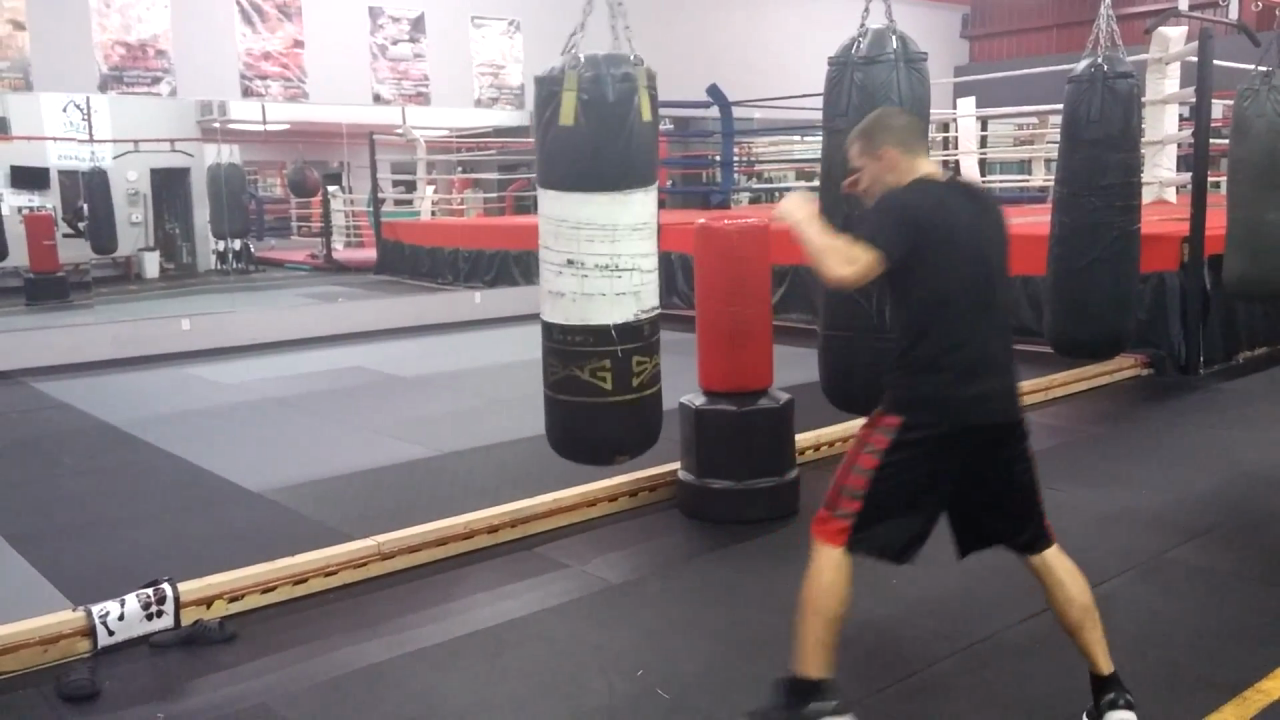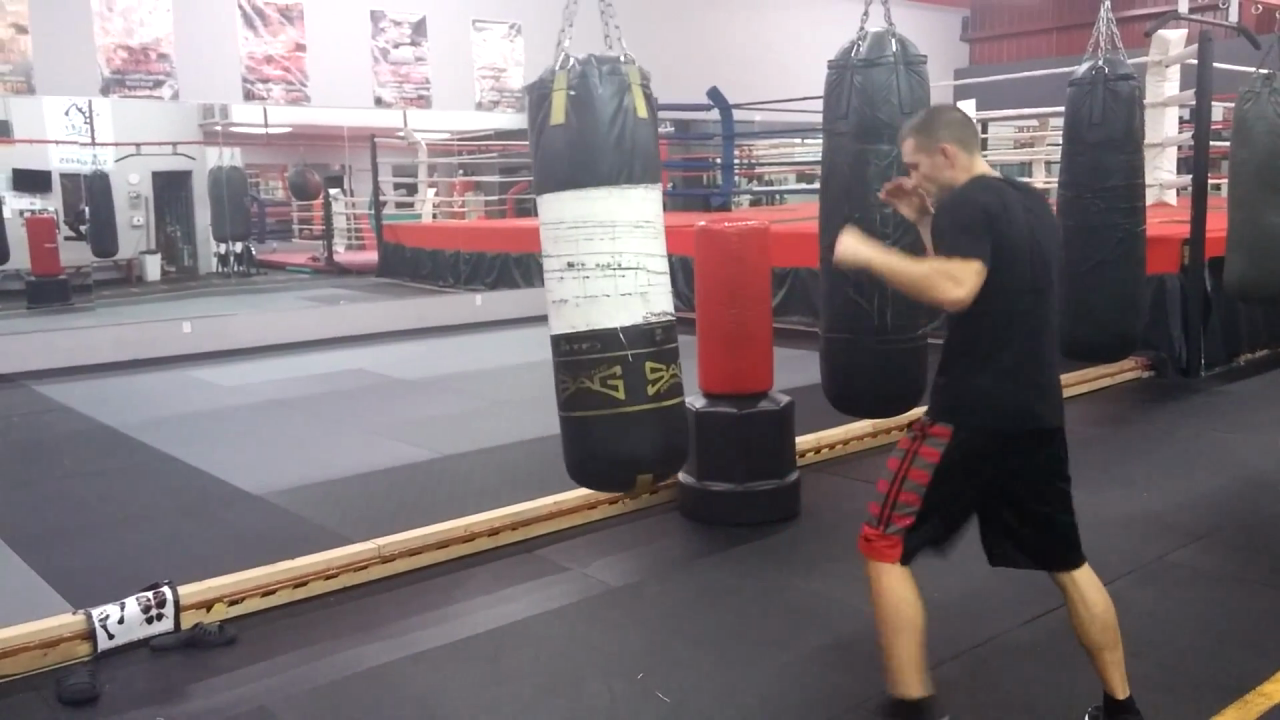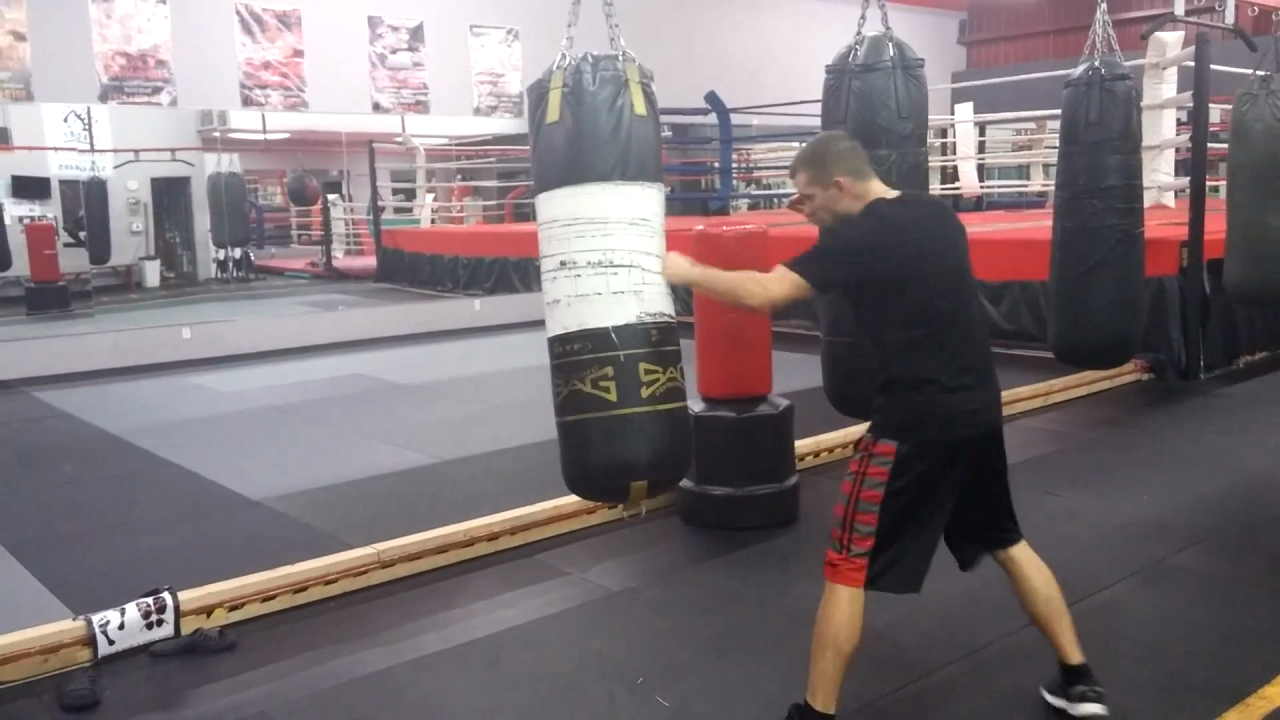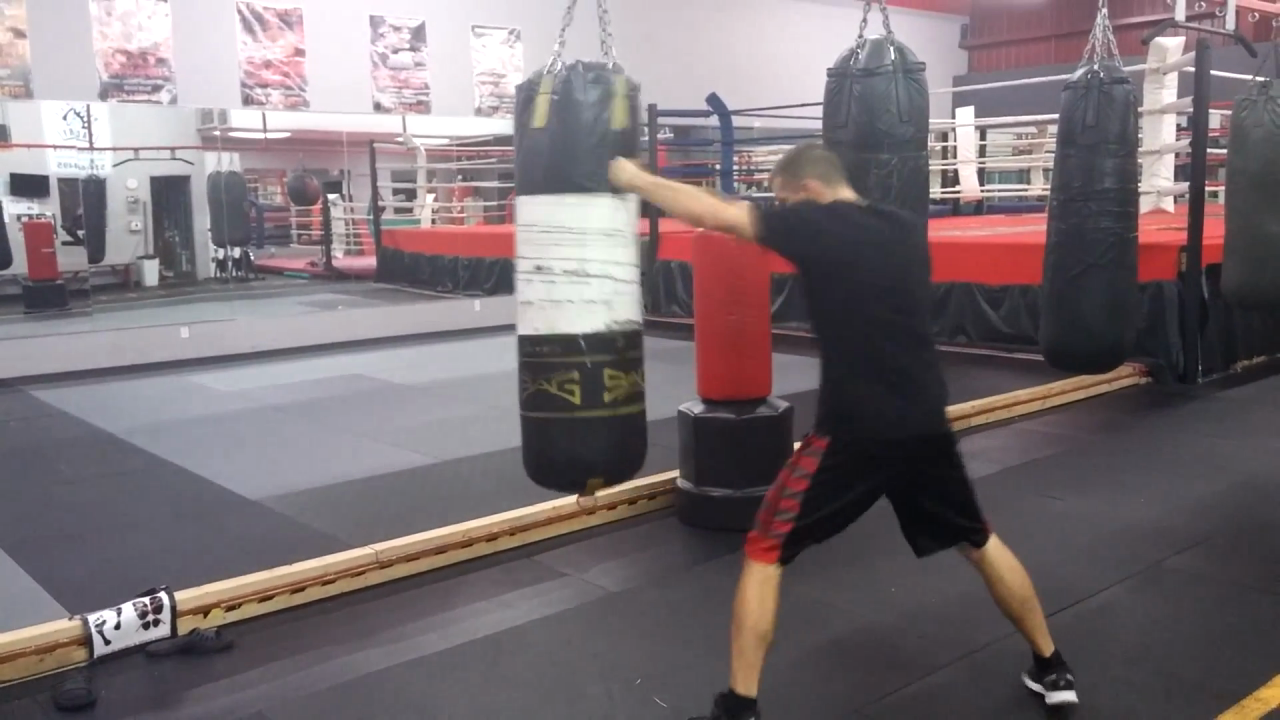
dt=0.4s
person 1, frame 1
left shoulder: (904, 205)
right shoulder: (983, 206)
left elbow: (846, 268)
left wrist: (801, 216)
left hip: (924, 409)
right hip: (996, 408)
left knee: (832, 536)
right knee: (1037, 546)
person 1, frame 2
left shoulder: (969, 203)
right shoulder: (1032, 205)
left elbow: (955, 289)
left wrist: (866, 254)
right wrist: (925, 218)
left hip: (971, 416)
right hip: (1038, 415)
left knee: (885, 548)
right knee: (1068, 565)
person 1, frame 3
left shoulder: (859, 237)
right shoulder: (934, 215)
left elbow: (764, 294)
left wrist: (689, 272)
right wrist: (828, 227)
left hip: (910, 428)
right hip: (977, 416)
left knee: (848, 570)
right knee: (1006, 544)
person 1, frame 4
left shoulder: (814, 224)
right shoulder: (906, 229)
left elbow: (713, 214)
left wrist: (633, 178)
left hip: (854, 427)
right hip: (923, 421)
left knee: (763, 552)
right knee: (976, 541)
right ankle: (1052, 669)
